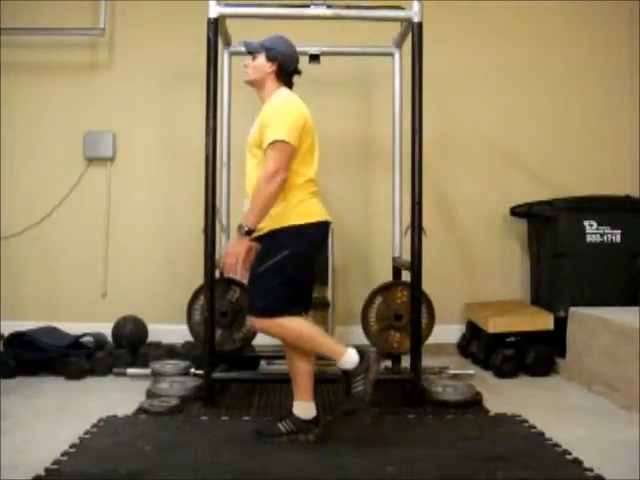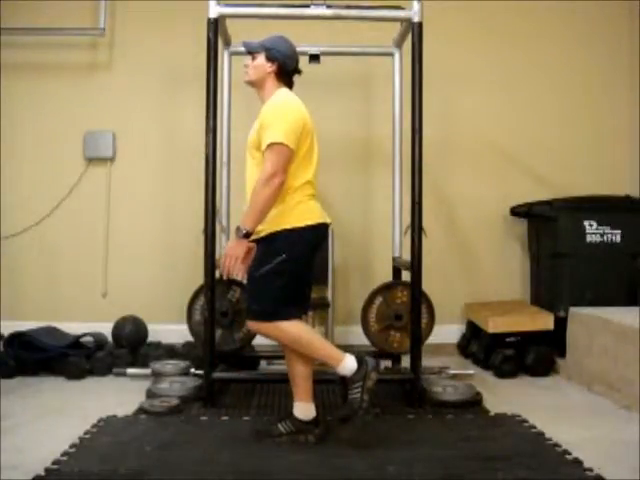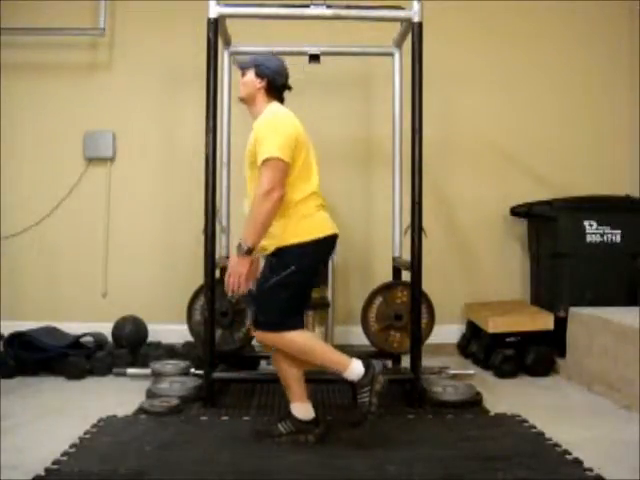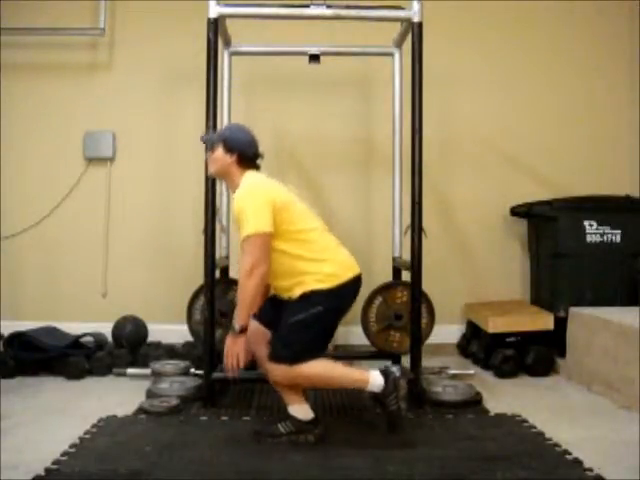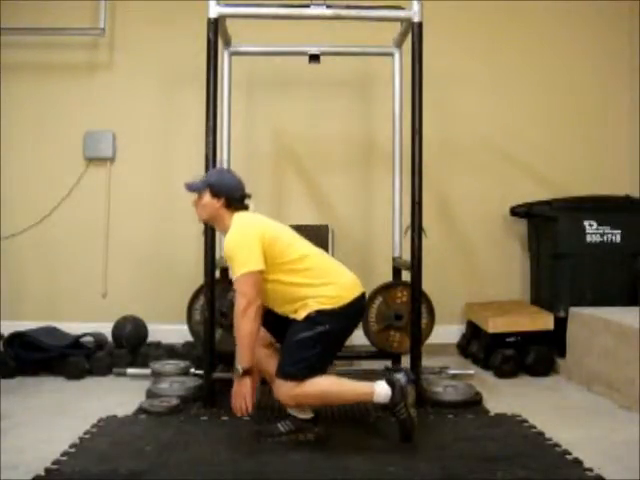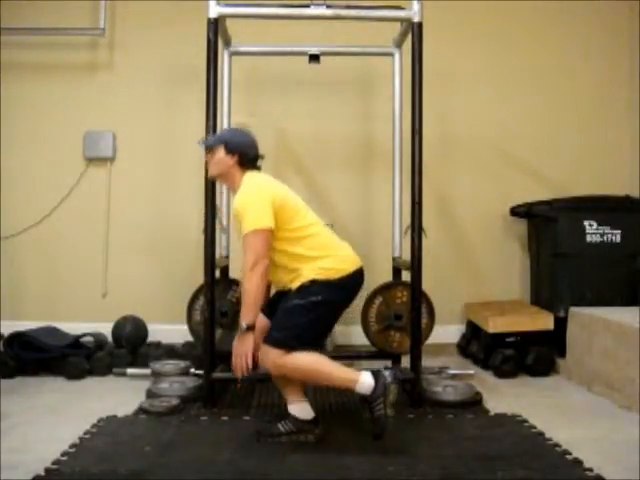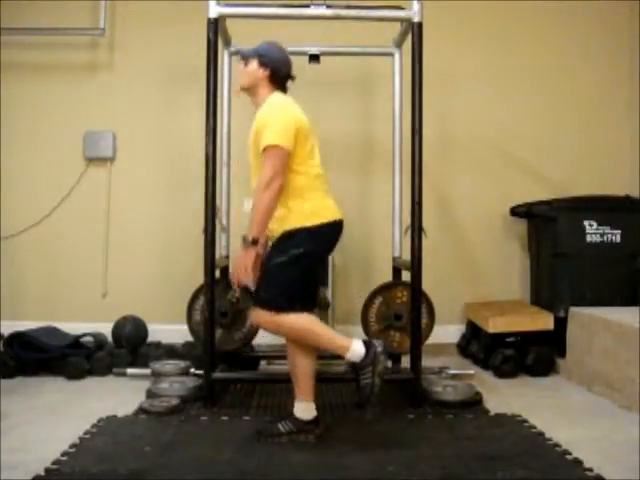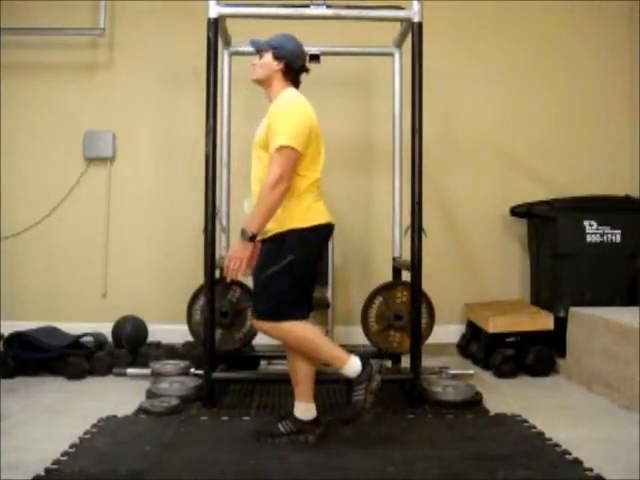
dt=0.4s
person 1, frame 1
left shoulder: (282, 106)
right shoulder: (276, 108)
left elbow: (275, 175)
left wrist: (243, 232)
right wrist: (256, 237)
left hip: (294, 226)
right hip: (292, 226)
left knee: (265, 316)
right knee: (288, 321)
left ankle: (354, 360)
right ankle: (304, 417)
person 1, frame 2
left shoulder: (281, 107)
right shoulder: (277, 109)
left elbow: (273, 178)
left wrist: (241, 234)
right wrist: (253, 239)
left hip: (290, 229)
right hip: (292, 228)
left knee: (263, 319)
right knee: (285, 322)
left ankle: (352, 367)
right ankle: (304, 418)
person 1, frame 3
left shoulder: (272, 121)
right shoulder: (269, 122)
left elbow: (270, 192)
left wrist: (242, 251)
right wrist: (253, 252)
left hip: (301, 240)
right hip: (297, 239)
left knee: (269, 330)
right knee: (271, 327)
left ankle: (359, 371)
right ankle: (303, 418)
person 1, frame 4
left shoulder: (249, 194)
right shoulder: (254, 188)
left elbow: (254, 268)
right elbow: (261, 267)
left wrist: (237, 331)
right wrist: (245, 327)
left hip: (328, 282)
right hip: (316, 277)
left knee: (282, 368)
right knee: (255, 335)
left ankle: (380, 382)
right ankle: (302, 418)
person 1, frame 5
left shoulder: (239, 236)
right shoulder: (247, 227)
left elbow: (247, 308)
right elbow: (254, 303)
left wrist: (242, 374)
right wrist: (248, 367)
left hip: (334, 302)
right hip: (322, 296)
left knee: (289, 390)
right knee: (254, 341)
left ankle: (388, 390)
right ankle: (302, 418)
person 1, frame 6
left shoulder: (251, 193)
right shoulder: (256, 188)
left elbow: (256, 266)
right elbow: (264, 265)
left wrist: (246, 330)
right wrist: (254, 326)
left hip: (330, 275)
right hip: (321, 272)
left knee: (274, 354)
right knee: (269, 344)
left ankle: (368, 385)
right ankle: (302, 417)
person 1, frame 7
left shoulder: (276, 111)
right shoulder: (275, 111)
left elbow: (271, 182)
left wrist: (249, 243)
right wrist: (264, 244)
left hip: (307, 226)
right hip: (304, 225)
left knee: (266, 312)
right knee: (291, 318)
left ankle: (360, 351)
right ankle: (305, 417)
person 1, frame 8
left shoulder: (289, 107)
right shoulder: (283, 108)
left elbow: (278, 180)
left wrist: (246, 236)
right wrist: (257, 237)
left hip: (296, 230)
right hip: (293, 229)
left knee: (271, 319)
right knee: (289, 321)
left ankle: (357, 368)
right ankle: (305, 417)
